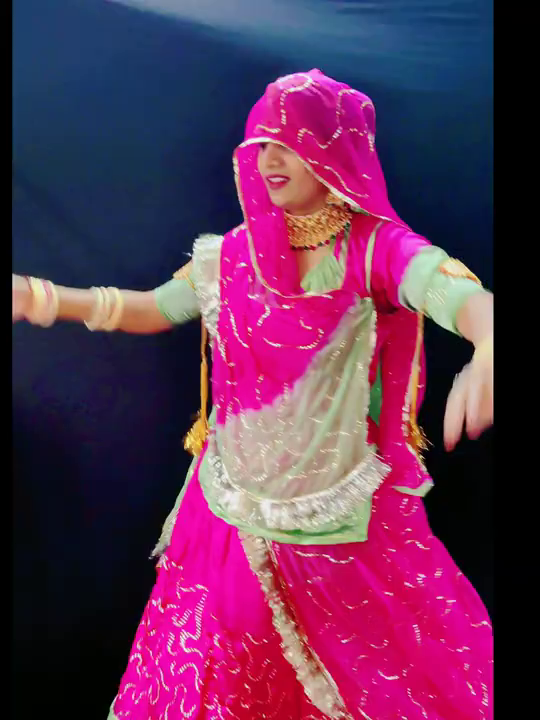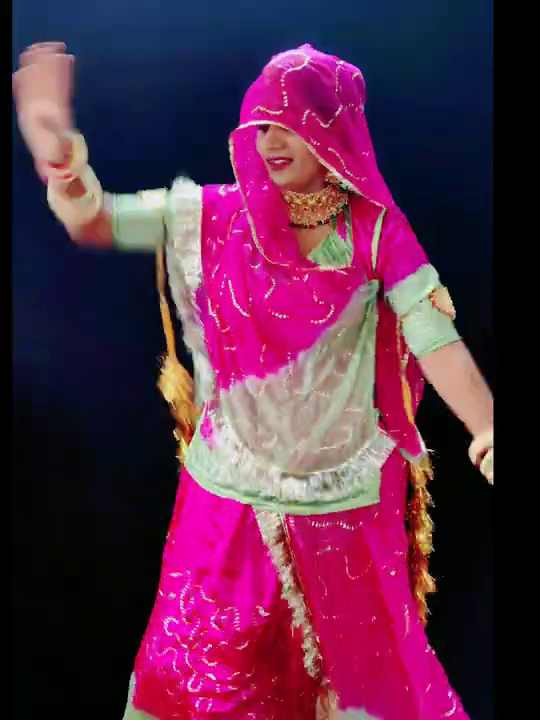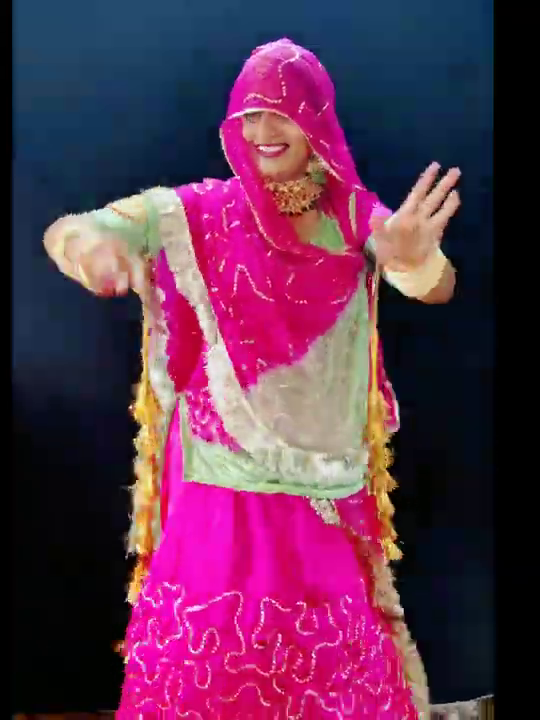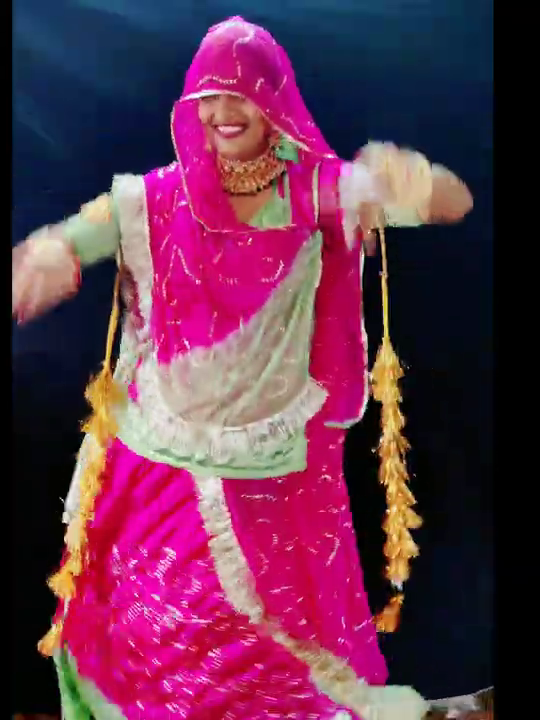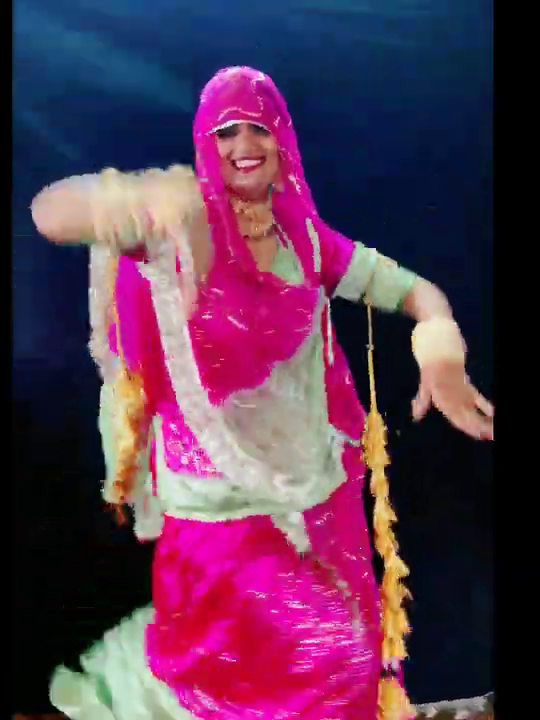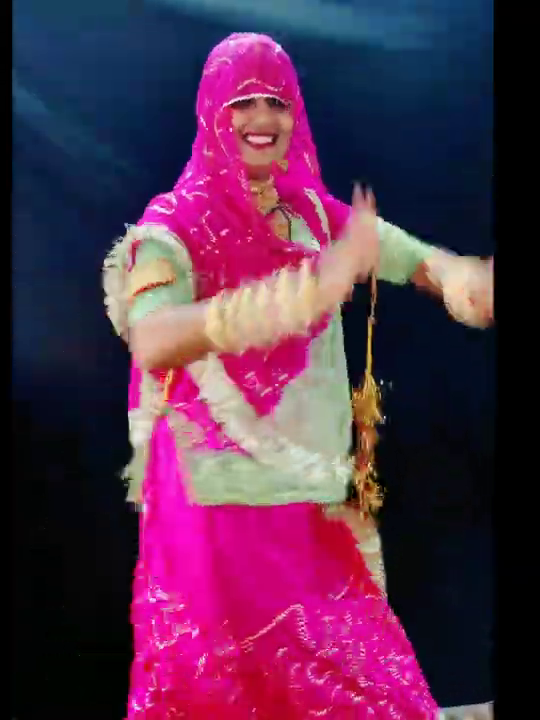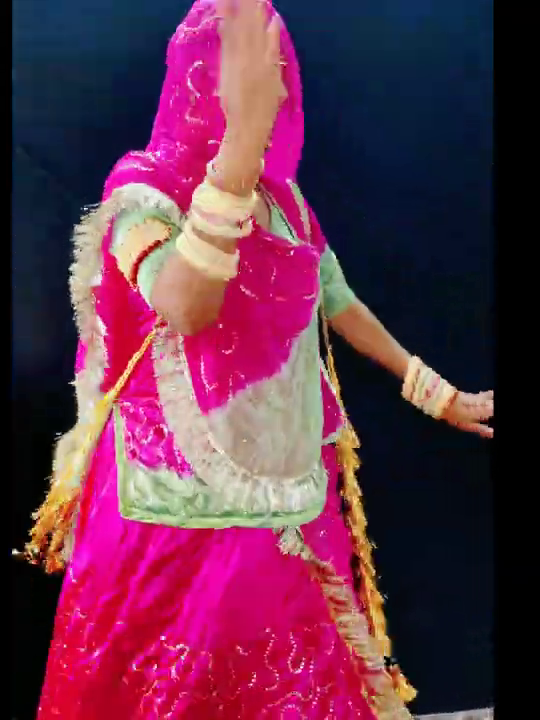
dt=0.5s
person 1, frame 1
left shoulder: (383, 246)
right shoulder: (237, 251)
left elbow: (469, 303)
right elbow: (154, 308)
left wrist: (485, 362)
right wrist: (45, 299)
left hip: (347, 515)
right hip: (236, 506)
person 1, frame 2
left shoulder: (378, 230)
right shoulder: (216, 214)
left elbow: (438, 341)
right elbow: (93, 221)
left wrist: (489, 434)
right wrist: (60, 154)
left hip: (344, 489)
right hip: (231, 483)
left knee: (355, 645)
right knee: (206, 651)
person 1, frame 3
left shoulder: (353, 211)
right shoulder: (192, 214)
left elbow: (440, 279)
right elbow: (62, 232)
left wrist: (418, 264)
right wrist: (85, 239)
left hip: (329, 482)
right hip: (226, 479)
left knee: (340, 657)
right knee: (209, 661)
person 1, frame 4
left shoulder: (323, 185)
right shoulder: (159, 195)
left elbow: (454, 203)
right elbow: (56, 243)
left wrist: (409, 180)
right wrist: (46, 256)
left hip: (282, 461)
right hip: (160, 454)
left knee: (294, 628)
right knee: (138, 620)
person 1, frame 5
left shoulder: (309, 241)
right shoulder: (168, 221)
left elbow: (413, 290)
right elbow: (51, 214)
left wrist: (439, 346)
right wrist: (133, 206)
left hip: (312, 488)
right hip: (215, 499)
left knee: (335, 655)
right knee: (287, 651)
person 1, frame 6
left shoulder: (316, 213)
right shoulder: (172, 224)
left elbow: (424, 260)
right elbow: (156, 343)
right wrist: (305, 288)
left hip: (304, 491)
right hip: (219, 494)
left knee: (343, 664)
person 1, frame 7
left shoulder: (287, 202)
right shoulder: (143, 193)
left elbow: (340, 307)
right elbow: (187, 303)
left wrist: (432, 386)
right wrist: (244, 130)
left hip: (284, 491)
right hip: (173, 496)
